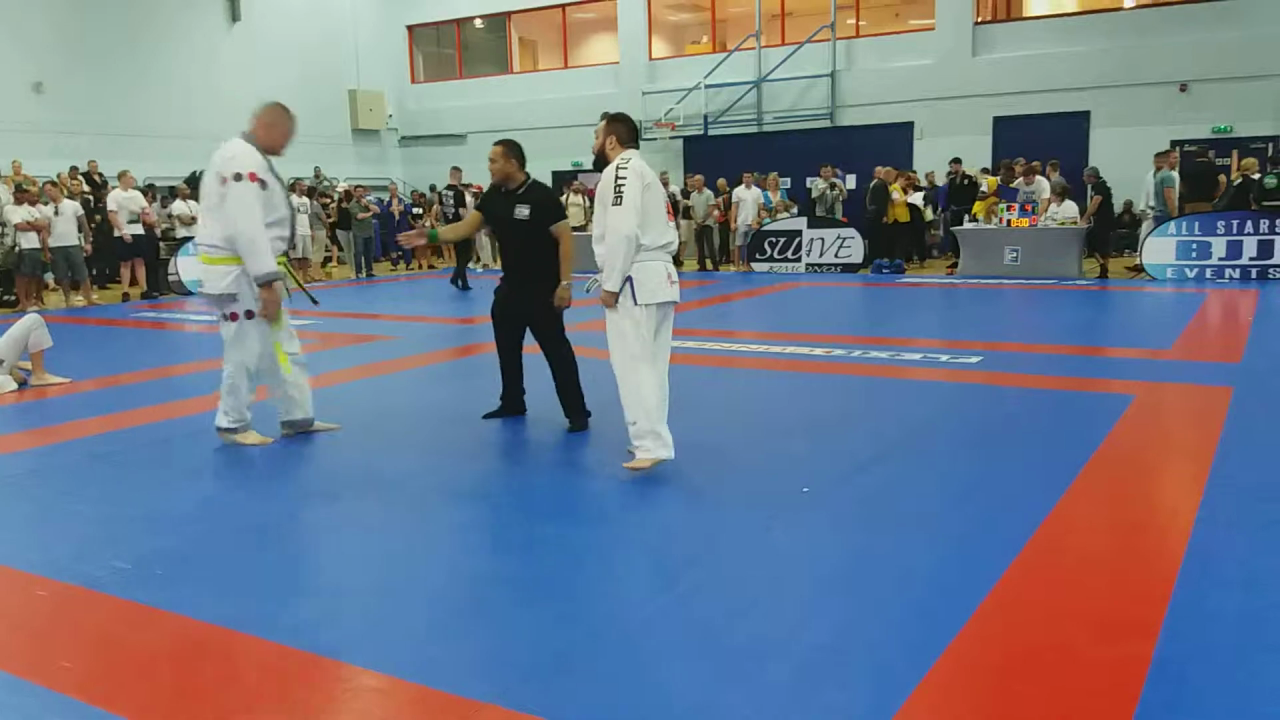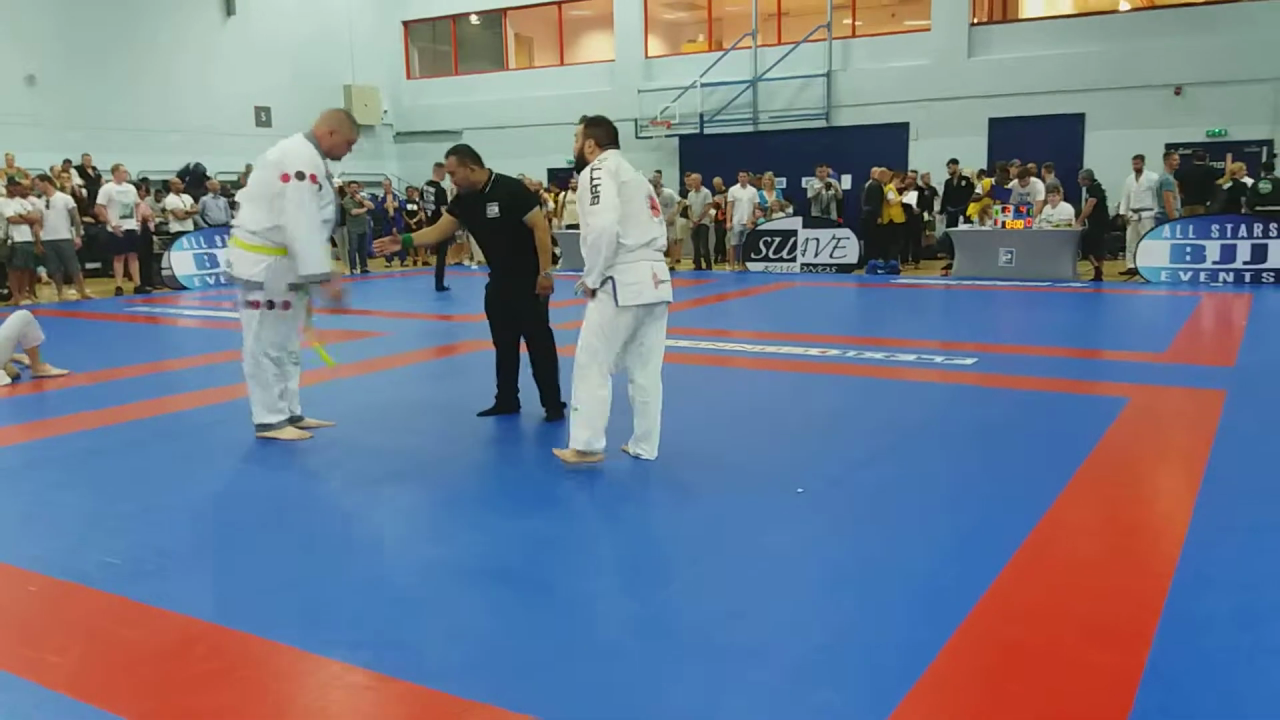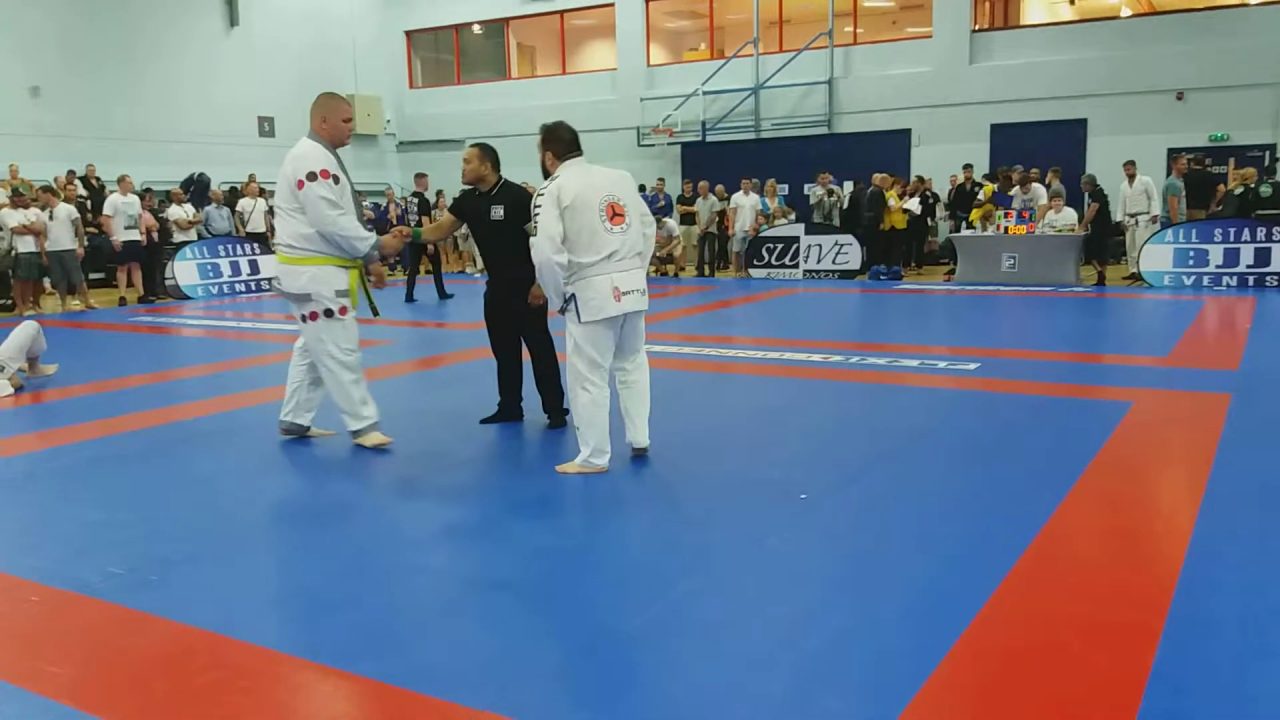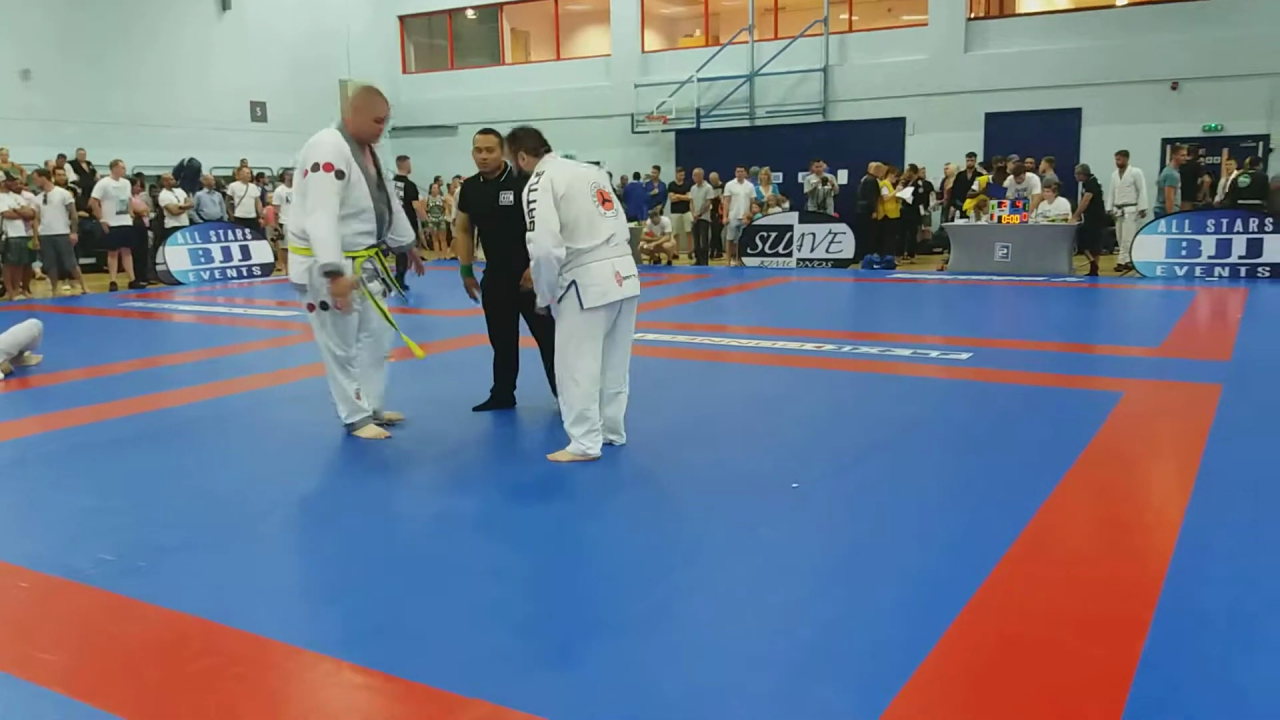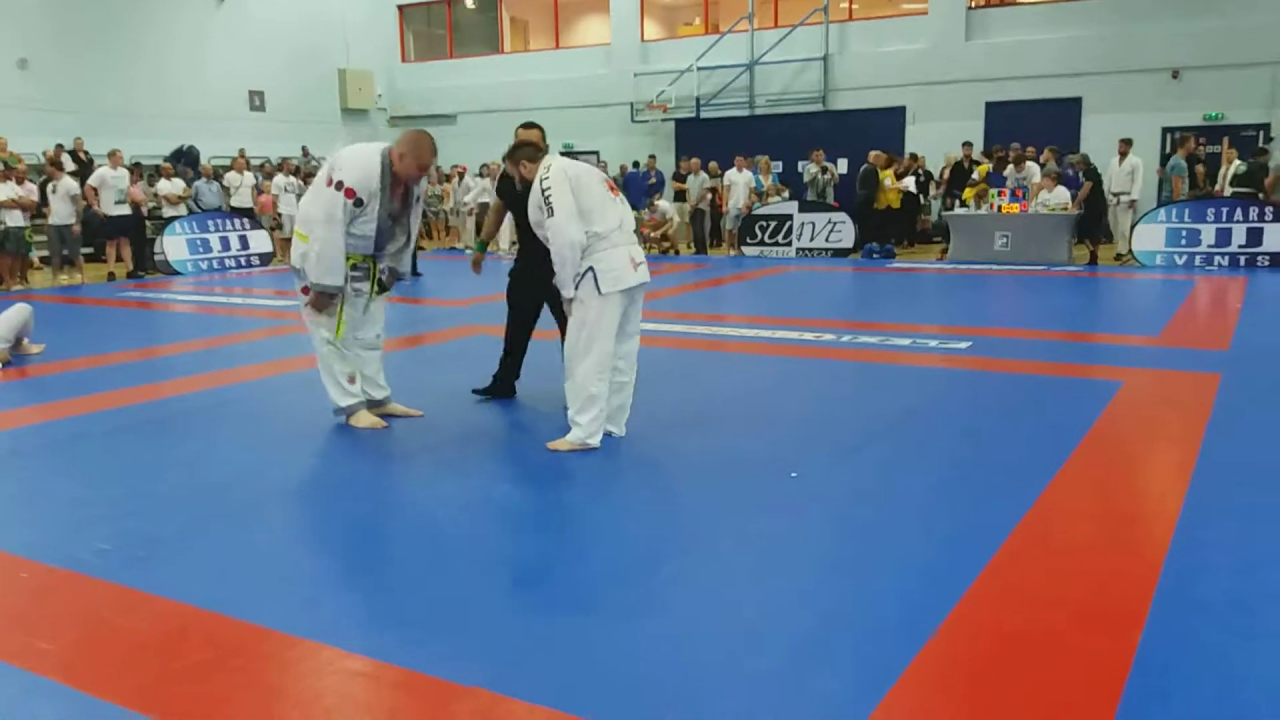
dt=0.4s
person 1, frame 1
left shoulder: (621, 169)
right shoulder: (644, 172)
left elbow: (623, 231)
left wrist: (610, 284)
left hip: (637, 281)
right hip: (662, 278)
left knee: (633, 365)
right knee: (652, 366)
left ankle: (652, 444)
right ankle: (655, 442)
person 1, frame 2
left shoulder: (599, 170)
right shoulder: (633, 175)
left elbow: (604, 227)
left wrist: (591, 278)
left hip: (622, 282)
right hip: (655, 278)
left knee: (593, 363)
right knee: (645, 369)
left ankle: (586, 445)
right ankle: (644, 444)
person 1, frame 3
left shoulder: (551, 190)
right shoulder: (620, 177)
left elbow: (546, 255)
right elbow: (647, 228)
left wrist: (558, 299)
left hip: (592, 293)
right hip: (632, 285)
left knee: (587, 379)
right knee: (632, 363)
left ankle: (594, 457)
right ankle: (639, 436)
person 1, frame 4
left shoulder: (539, 183)
right shoulder: (590, 170)
left elbow: (544, 249)
left wrist: (544, 297)
left hip: (587, 282)
right hip: (624, 273)
left knee: (577, 365)
right knee: (614, 363)
left ankle: (585, 444)
right ankle: (611, 431)
person 1, frame 5
left shoulder: (548, 177)
right shoulder: (575, 169)
left elbow: (566, 237)
left wrist: (567, 290)
right wrist: (572, 285)
left hip: (603, 272)
right hip: (630, 263)
left knee: (587, 354)
right knee: (621, 351)
left ankle: (585, 432)
right ankle: (612, 422)
person 2, frame 1
left shoulder: (246, 157)
right shoulder: (245, 160)
right elbow: (246, 227)
left wrist: (267, 276)
right wrist: (267, 281)
left hip: (250, 269)
right hip: (237, 272)
left knee: (281, 344)
right knee: (247, 352)
left ankle: (298, 417)
right ankle: (231, 423)
person 2, frame 2
left shoulder: (305, 156)
right shoulder: (302, 159)
right elbow: (301, 225)
left wrist: (314, 273)
right wrist: (324, 276)
left hip: (278, 260)
right hip: (264, 262)
left knee: (286, 342)
right knee: (267, 344)
left ankle: (287, 413)
right ankle: (269, 419)
person 2, frame 3
left shoulder: (320, 156)
right shoulder: (311, 159)
left elbow: (342, 217)
right elbow: (331, 221)
left wrist: (368, 261)
right wrist: (376, 245)
left hip: (322, 269)
right hip: (314, 273)
left knee: (312, 349)
right knee: (340, 350)
left ankle: (294, 419)
right ankle: (362, 425)
person 2, frame 4
left shoulder: (364, 149)
right shoulder: (326, 151)
left elbow: (385, 200)
right elbow: (320, 217)
left wrist: (406, 243)
right wrist: (334, 272)
left hip: (361, 259)
right hip: (325, 264)
left knee: (378, 334)
right knee: (340, 344)
left ankle: (373, 406)
right ankle: (356, 416)
person 2, frame 5
left shoulder: (411, 178)
right shoulder: (355, 170)
left elbow: (406, 229)
right elbow: (328, 232)
left wrist: (392, 271)
right wrist: (326, 286)
left hip: (364, 258)
right hip: (321, 252)
left knee: (368, 330)
right knee: (332, 332)
left ankle: (377, 398)
right ankle: (351, 404)
person 3, frame 1
left shoulder: (542, 196)
right shoulder: (493, 196)
left elbow: (565, 238)
right elbow: (466, 227)
left wrist: (565, 284)
right wrist: (430, 236)
left hip: (542, 287)
right hip: (511, 285)
left knee: (557, 349)
right knee: (506, 347)
left ankle: (577, 412)
right ankle: (512, 403)
person 3, frame 2
left shoulder: (511, 190)
right shoulder: (464, 199)
left elbow: (541, 227)
right elbow: (439, 231)
left wrist: (545, 273)
right wrist: (404, 241)
left hip: (529, 278)
right hip: (499, 279)
left knee: (538, 340)
right knee: (504, 343)
left ankle: (553, 403)
right ankle: (507, 400)
person 3, frame 3
left shoulder: (516, 197)
right shoulder: (467, 200)
right elbow: (441, 229)
left wrist: (540, 282)
right wrist: (413, 234)
left hip: (526, 287)
right hip: (497, 287)
left knee: (539, 347)
right knee: (504, 350)
left ankle: (555, 411)
right ankle: (510, 407)
person 3, frame 4
left shoulder: (523, 183)
right shoulder: (470, 188)
right elbow: (463, 230)
right wrist: (466, 270)
left hip: (528, 274)
right hip: (495, 276)
left knee: (545, 333)
right knee: (501, 339)
right ankle: (502, 395)
person 3, frame 5
right shoulder: (508, 177)
right elbow: (497, 211)
right wrist: (481, 247)
right hip: (527, 264)
right knee: (517, 328)
right ankle: (504, 383)
